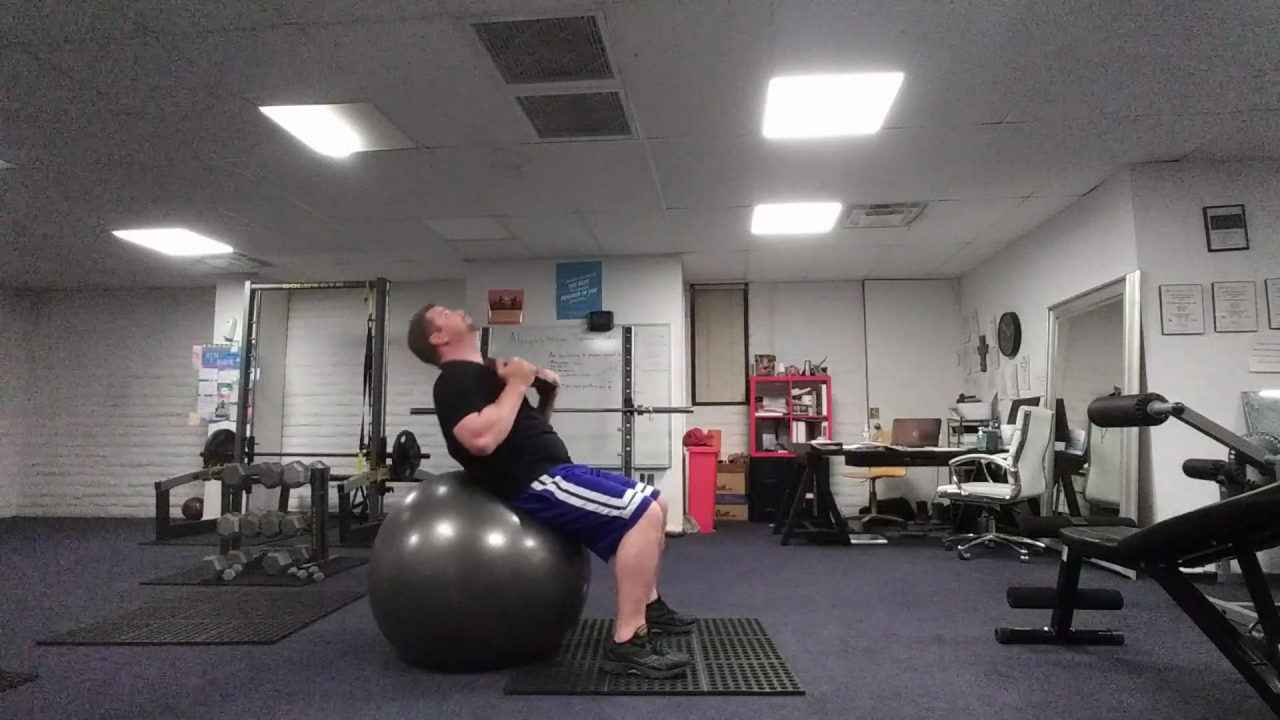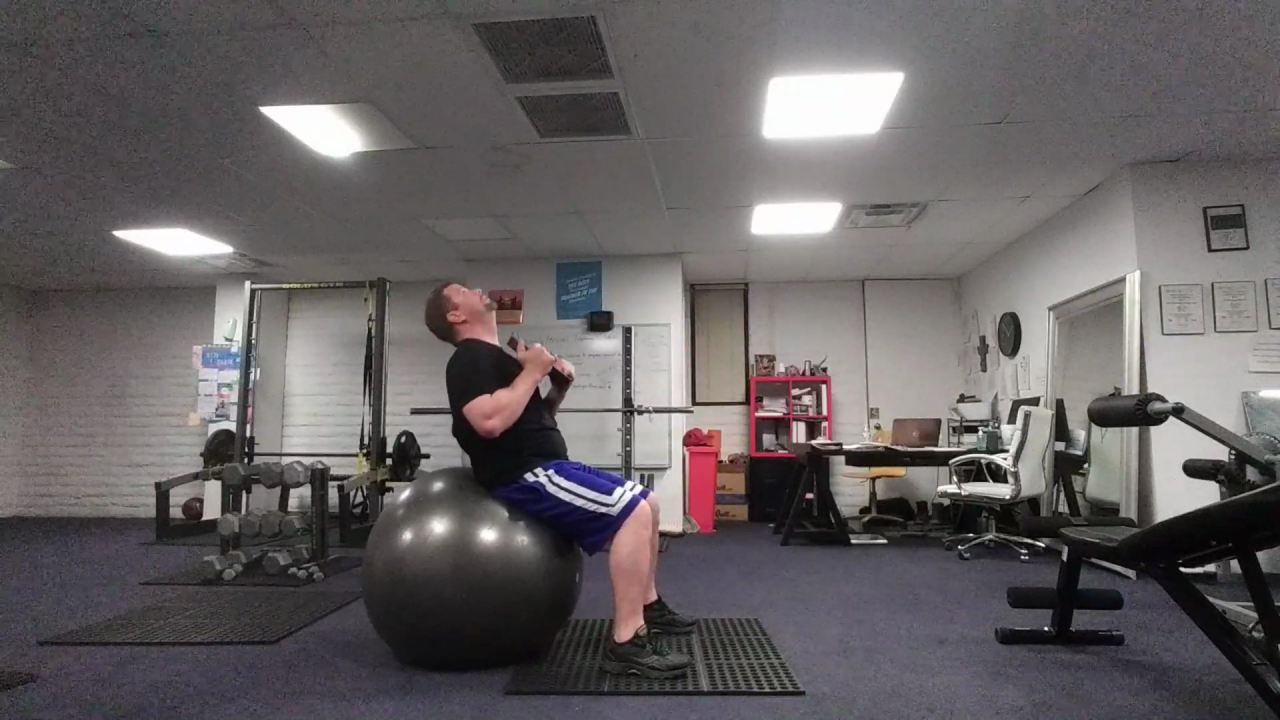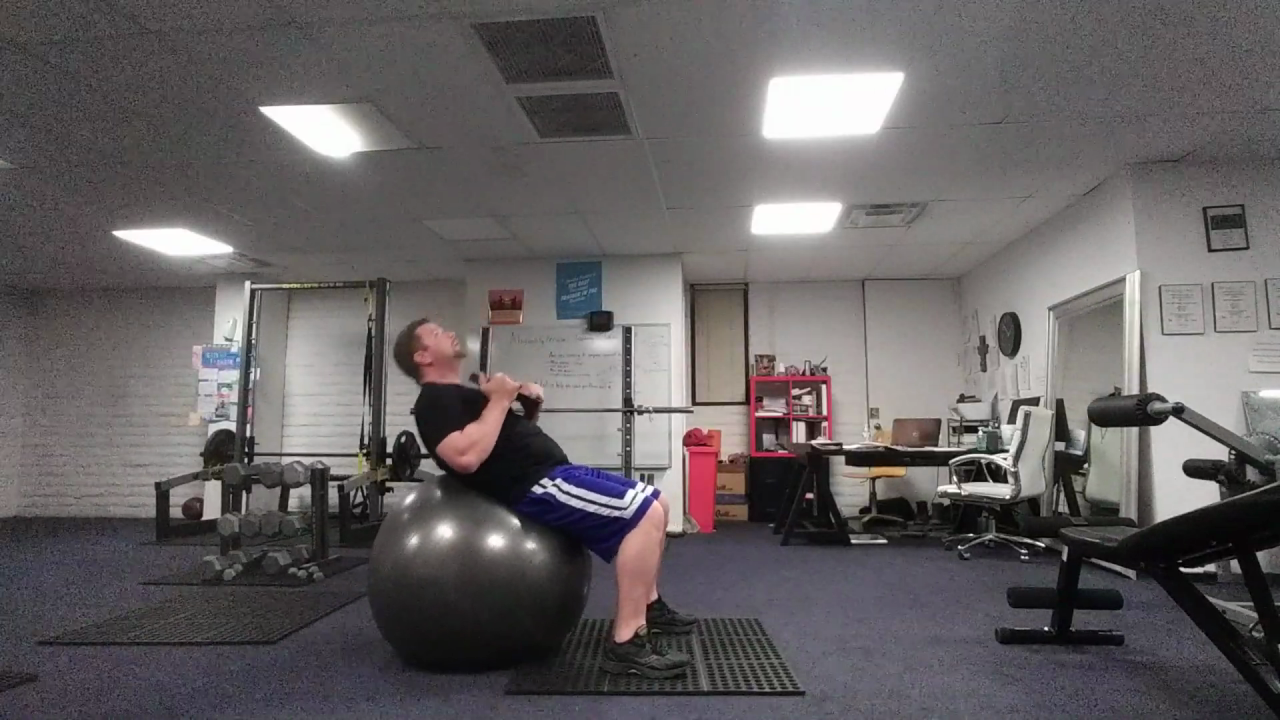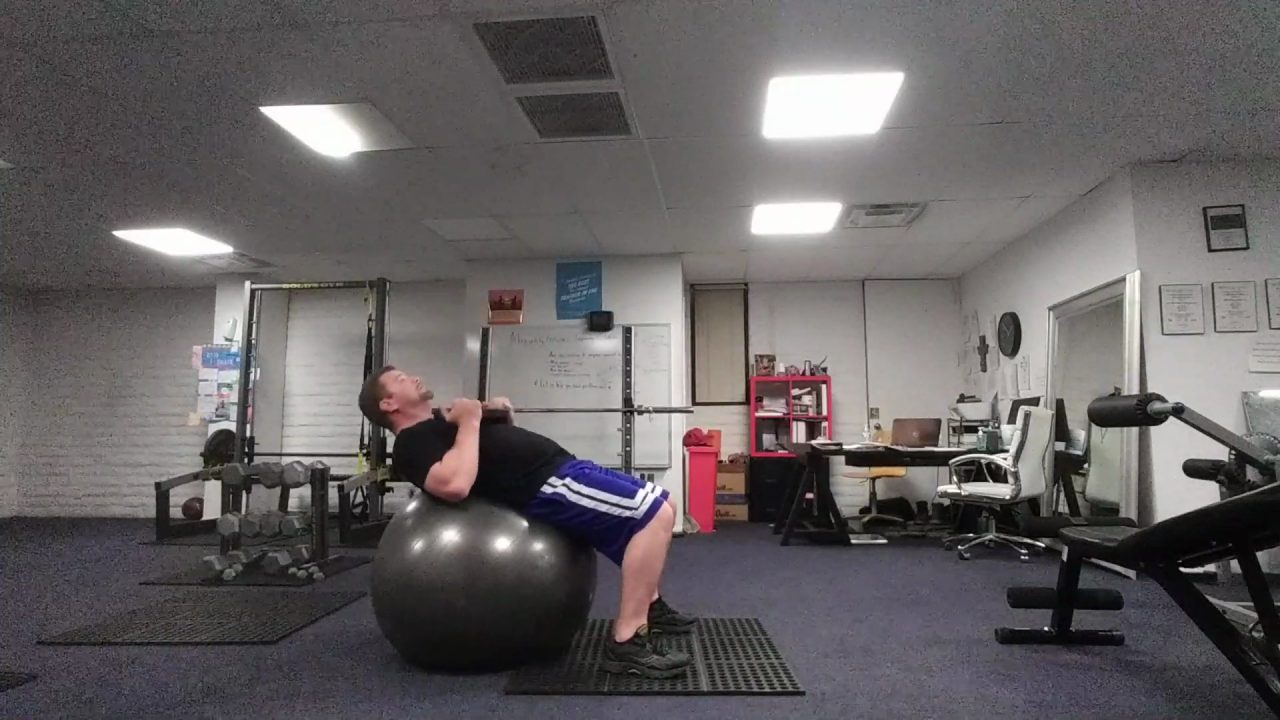
dt=0.5s
person 1, frame 1
left shoulder: (480, 373)
right shoulder: (456, 379)
right elbow: (481, 439)
left wrist: (547, 395)
right wrist: (516, 384)
left hip: (550, 472)
right hip: (535, 484)
left knee: (651, 505)
right knee: (644, 514)
left ankle: (649, 607)
right ankle: (627, 645)
person 1, frame 2
left shoulder: (492, 356)
right shoulder: (471, 359)
right elbow: (490, 421)
left wrist: (559, 387)
right wrist: (533, 372)
left hip: (545, 468)
right hip: (526, 477)
left knee: (647, 505)
right knee: (633, 514)
left ankle: (649, 606)
right ankle: (628, 644)
person 1, frame 3
left shoulder: (454, 395)
right shoulder: (434, 401)
right elbow: (466, 457)
left wrist: (530, 408)
right wrist: (500, 400)
left hip: (551, 474)
right hip: (538, 487)
left knee: (651, 507)
right knee: (649, 512)
left ankle: (650, 607)
right ankle: (626, 644)
person 1, frame 4
left shoulder: (433, 429)
right shoulder: (413, 443)
right elbow: (455, 484)
left wrist: (502, 418)
right wrist: (468, 422)
left hip: (558, 471)
right hip: (547, 484)
left knee: (654, 509)
right knee: (657, 515)
left ankle: (650, 607)
right ankle: (627, 642)
